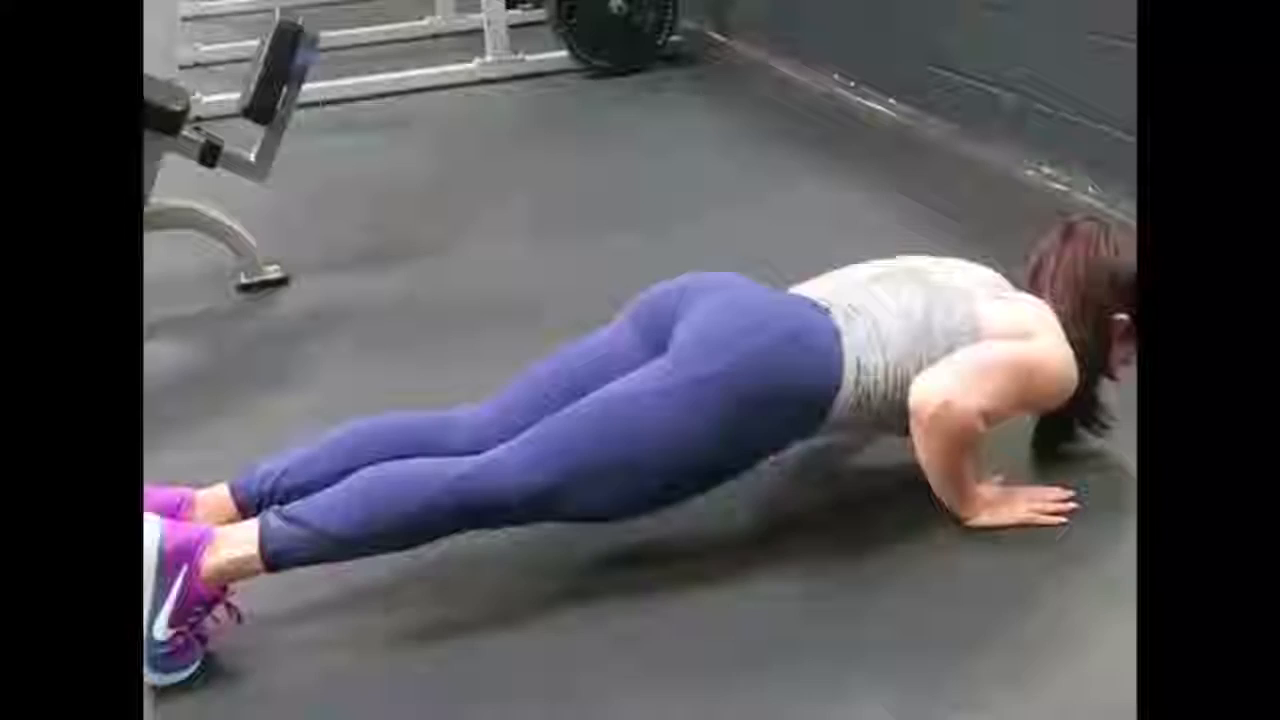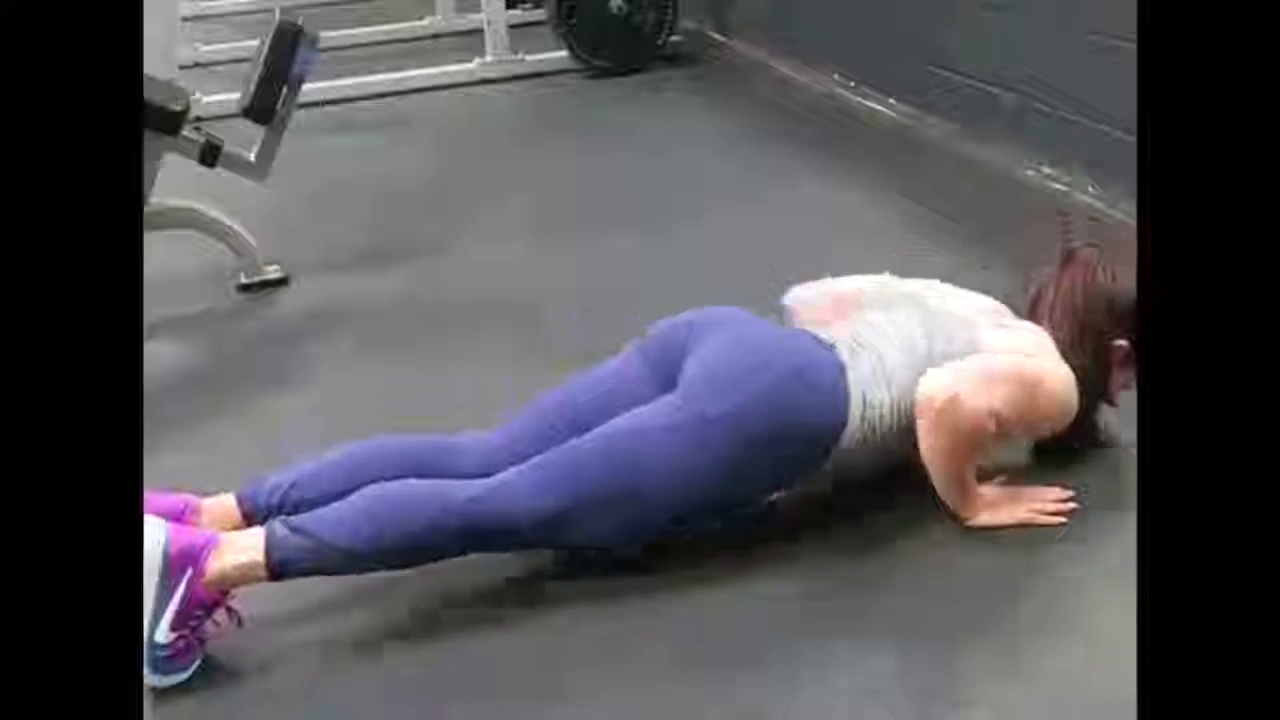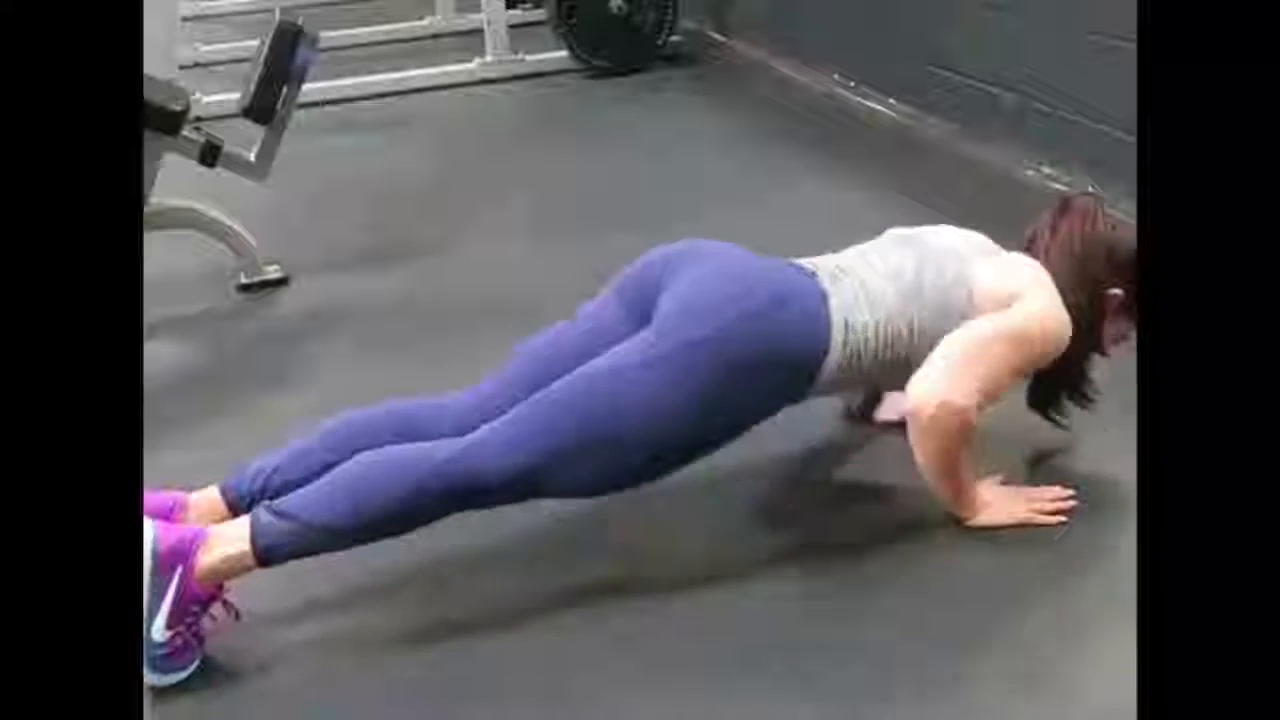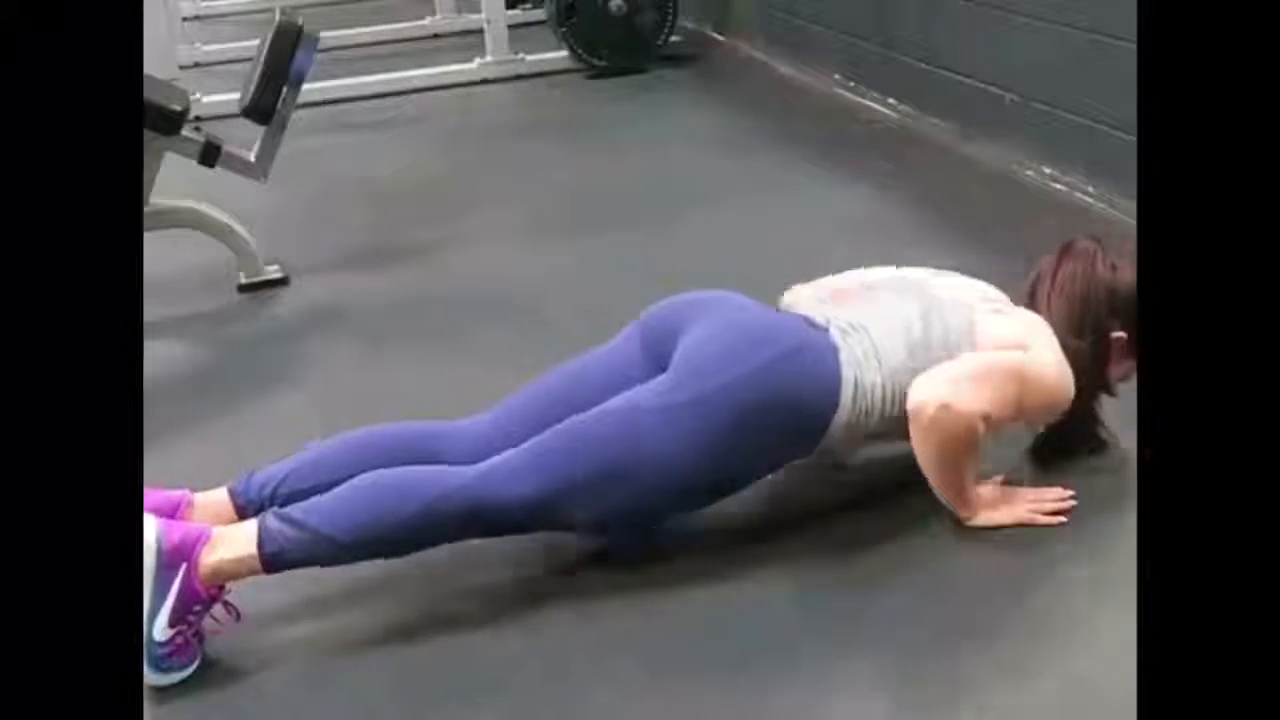
dt=0.2s
person 1, frame 1
left shoulder: (968, 276)
right shoulder: (1054, 356)
right elbow: (942, 402)
right wrist: (968, 502)
left hip: (715, 300)
right hip: (765, 370)
left knee: (467, 436)
right knee: (501, 485)
left ankle: (188, 509)
right ankle: (203, 560)
person 1, frame 2
left shoulder: (960, 299)
right shoulder: (1054, 378)
left elbow: (808, 298)
right elbow: (949, 404)
right wrist: (970, 503)
left hip: (715, 336)
right hip: (766, 405)
left knee: (472, 460)
right knee: (505, 507)
left ankle: (192, 513)
right ankle: (208, 562)
person 1, frame 3
left shoulder: (965, 248)
right shoulder: (1046, 316)
right elbow: (939, 404)
left wrist: (869, 378)
right wrist: (966, 501)
left hip: (701, 272)
right hip: (748, 336)
left knee: (458, 424)
right knee: (491, 466)
left ankle: (183, 508)
right ankle: (195, 555)
person 1, frame 4
left shoulder: (961, 287)
right shoulder: (1051, 372)
right elbow: (940, 406)
right wrist: (968, 505)
left hip: (710, 316)
right hip: (765, 386)
left knee: (466, 443)
right knee: (498, 494)
left ankle: (190, 508)
right ankle: (203, 555)
